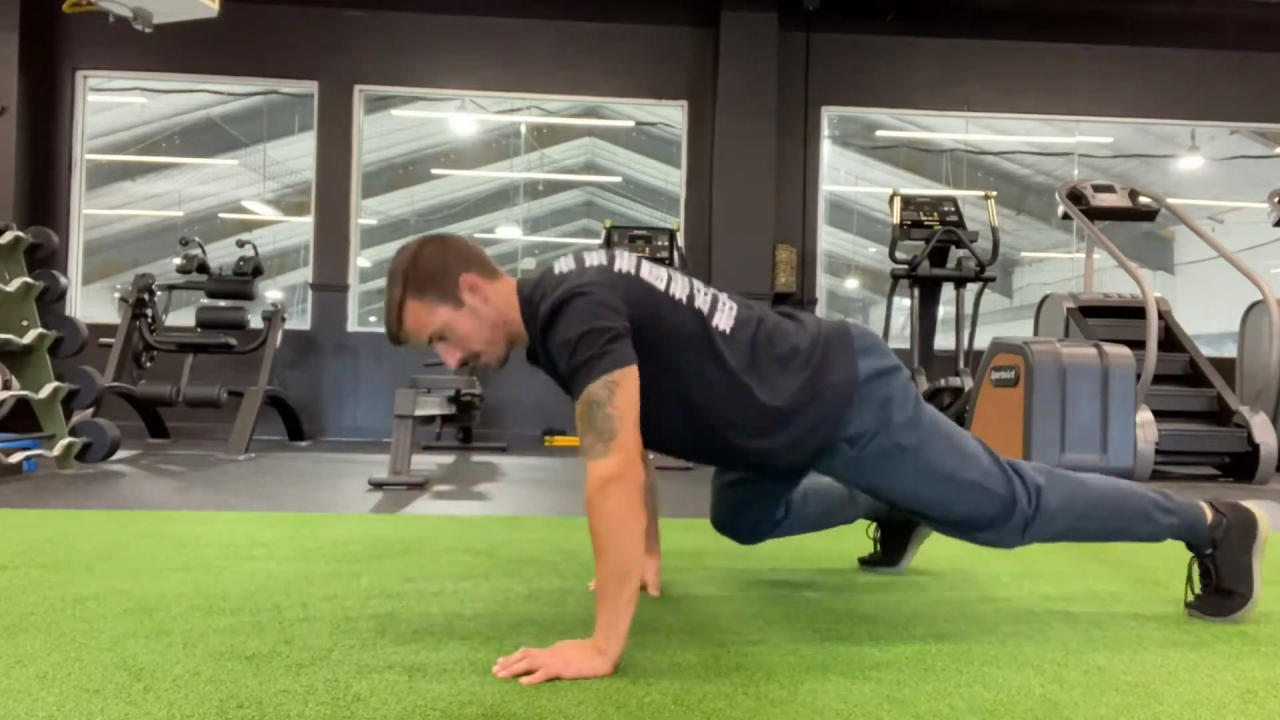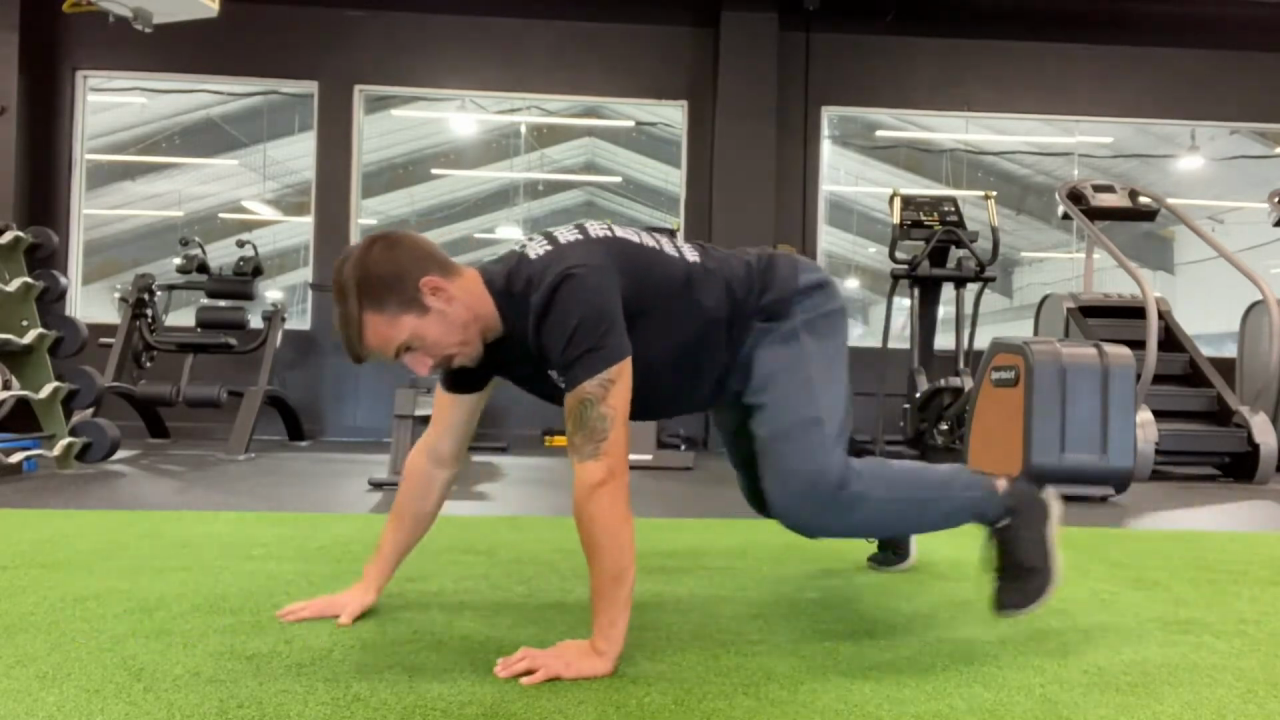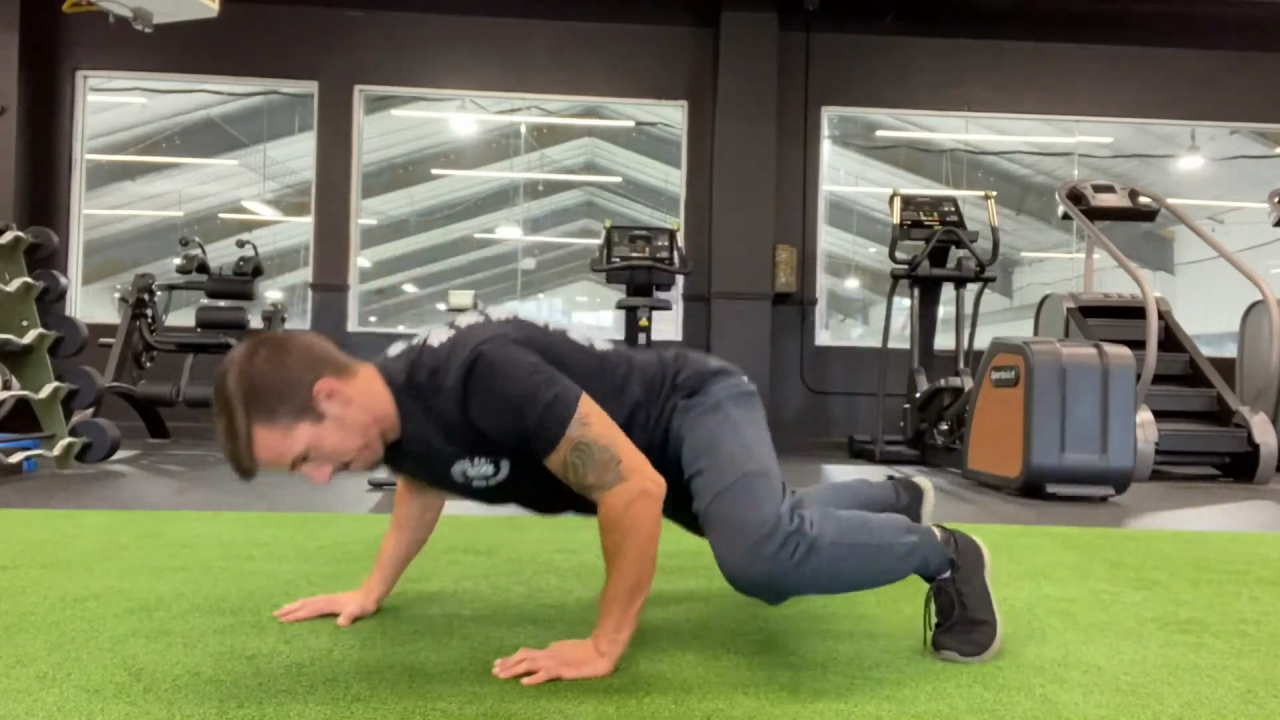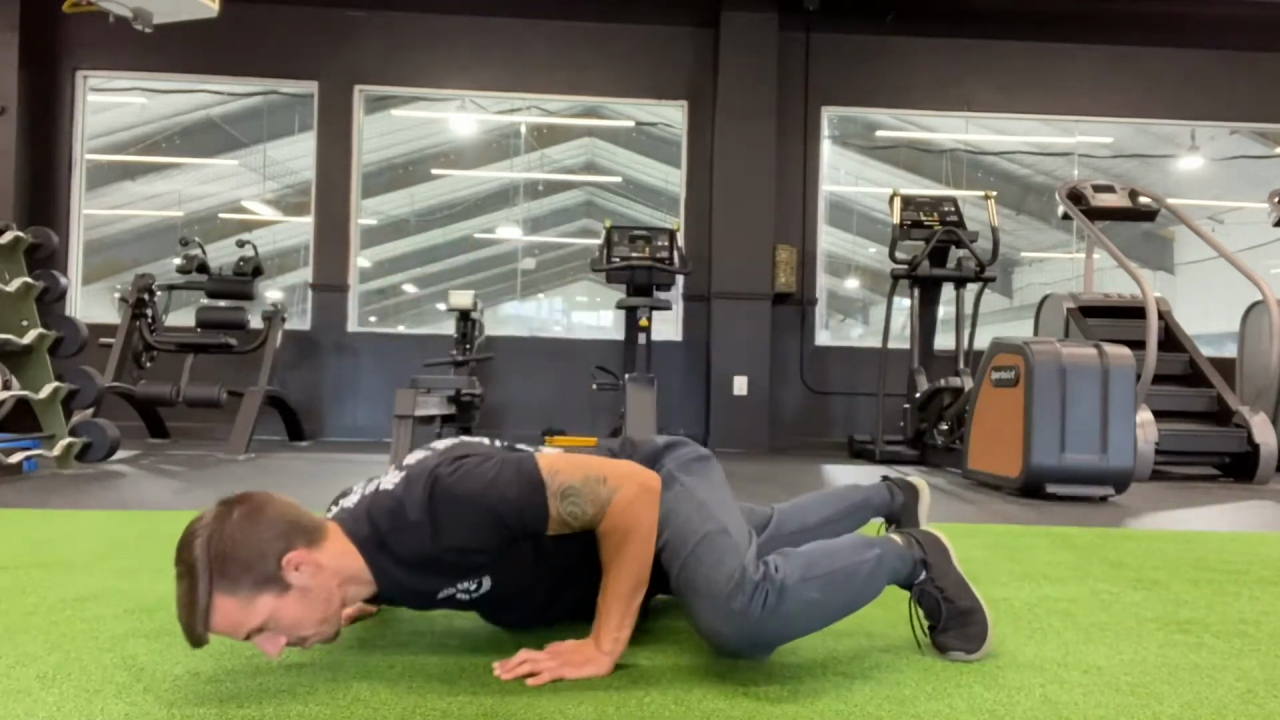
dt=0.4s
person 1, frame 1
left shoulder: (570, 315)
right shoulder: (563, 301)
left elbow: (612, 470)
right elbow: (633, 438)
left wrist: (603, 643)
right wrist: (645, 550)
left hip: (845, 399)
right hip: (806, 390)
left knee: (1008, 506)
right knee: (741, 519)
left ankle: (1210, 523)
right ankle: (892, 506)
person 1, frame 2
left shoulder: (566, 293)
right shoulder: (473, 319)
left elbow: (599, 476)
right elbow: (436, 455)
left wrist: (604, 646)
right wrist: (369, 584)
left hip: (788, 312)
right hip: (722, 350)
left knee: (812, 490)
right knee: (777, 494)
left ankle: (1003, 504)
right ankle: (899, 507)
person 1, frame 3
left shoulder: (479, 375)
right shoulder: (391, 412)
left elbow: (633, 491)
right elbow: (422, 487)
left wrist: (603, 646)
right wrist: (370, 590)
left hip: (697, 403)
right hip: (659, 441)
left knee: (762, 554)
right knee: (765, 531)
left ankle: (941, 555)
right ankle: (897, 499)
person 1, frame 4
left shoulder: (442, 506)
right shoulder: (351, 538)
left elbow: (630, 488)
left wrist: (602, 646)
right wrist: (372, 598)
left hip: (662, 482)
right hip: (615, 511)
left knee: (739, 611)
right knee: (759, 538)
left ankle: (907, 559)
right ankle: (889, 498)
